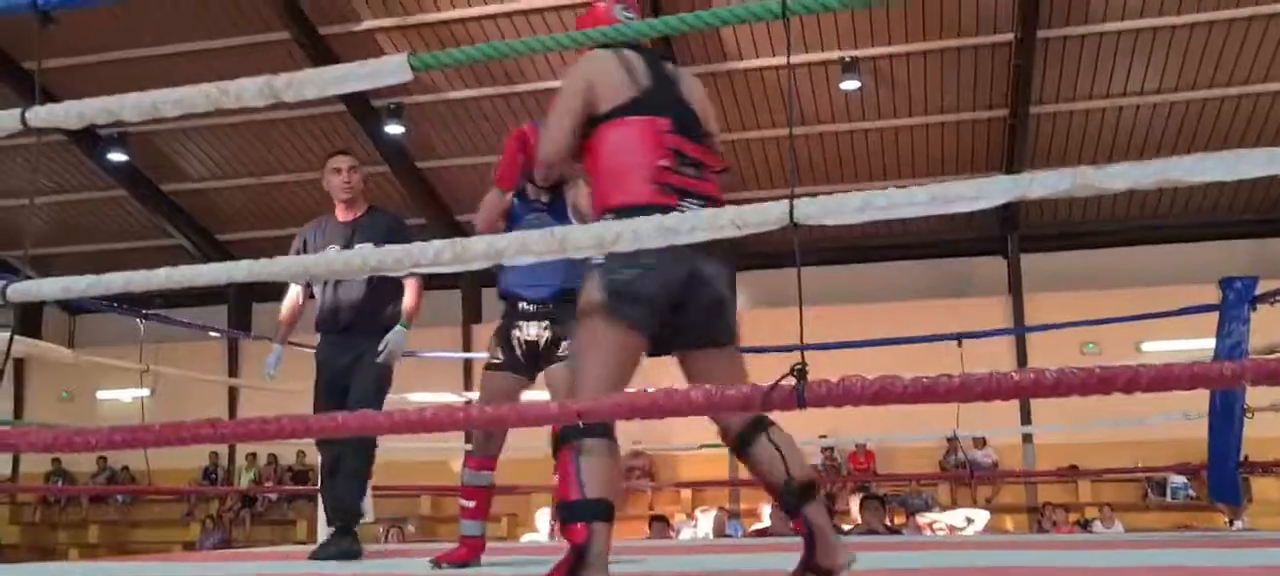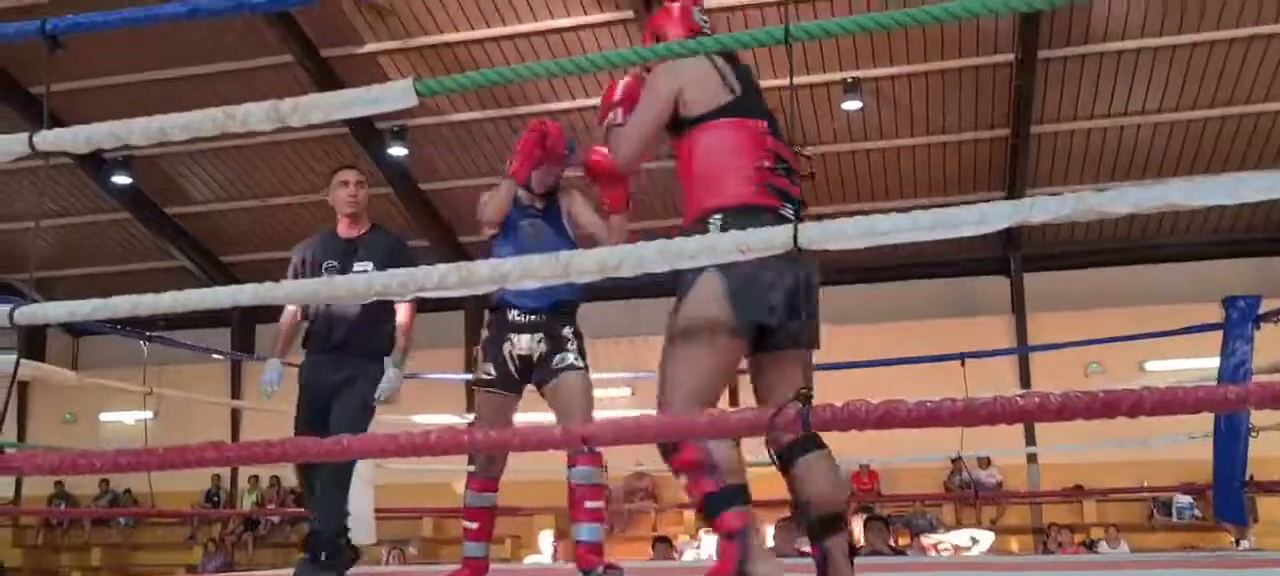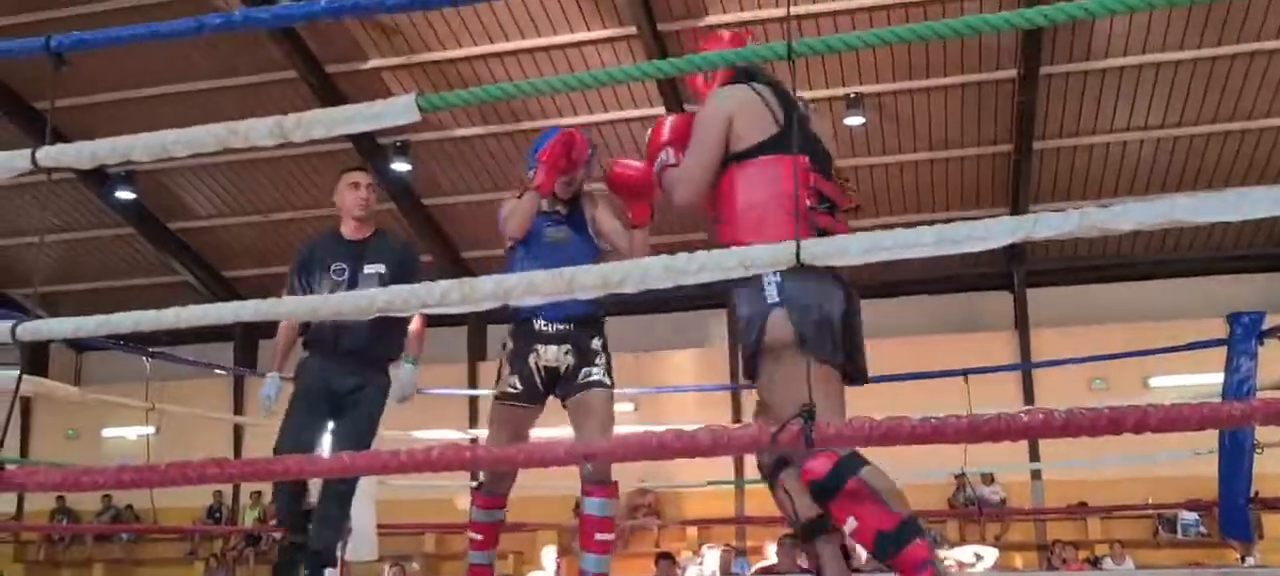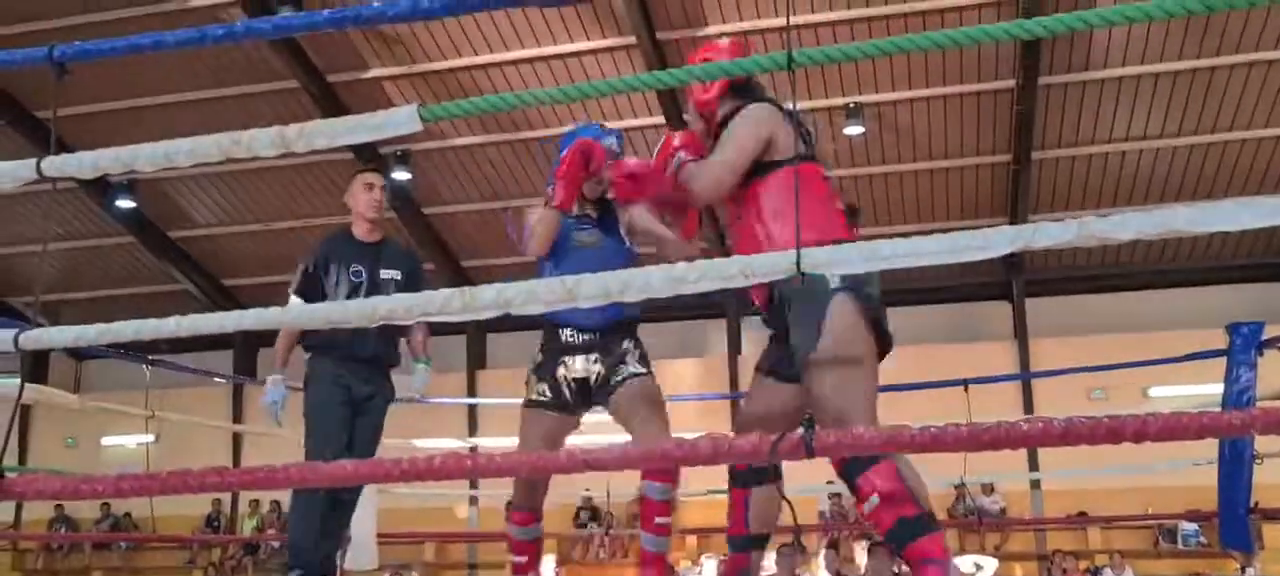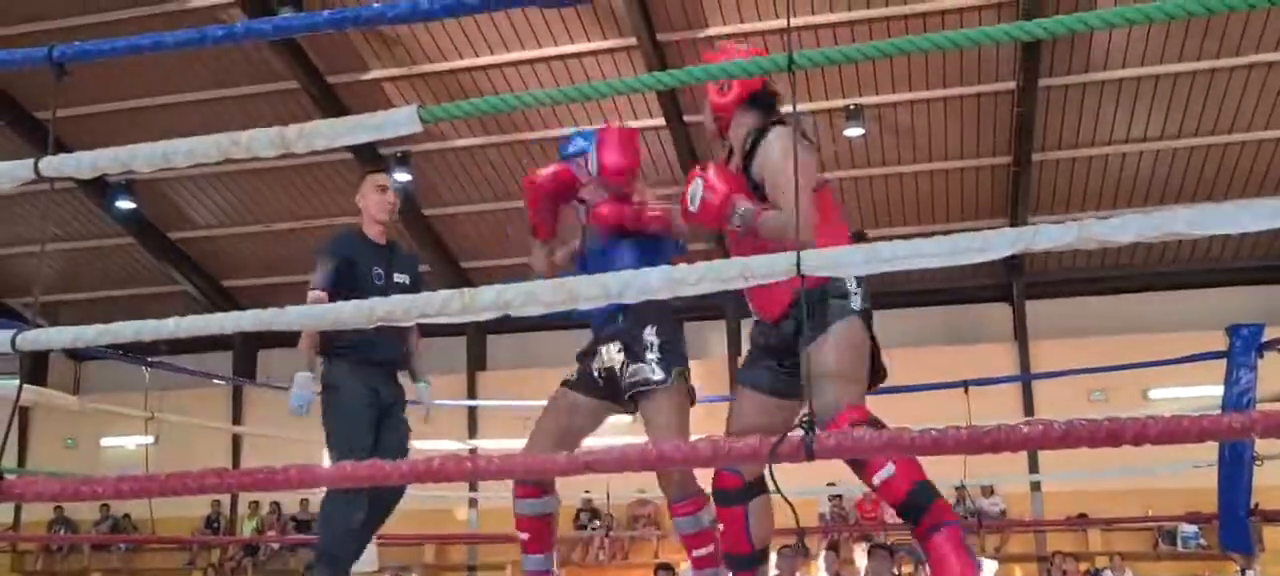
dt=0.2s
person 1, frame 1
left shoulder: (593, 64)
right shoulder: (684, 84)
left elbow: (550, 161)
right elbow: (703, 154)
left wrist: (573, 142)
right hip: (705, 247)
left knee: (585, 411)
right knee: (738, 413)
person 1, frame 2
left shoulder: (679, 69)
right shoulder: (739, 79)
left elbow: (623, 158)
left wrist: (617, 116)
right hip: (787, 255)
left knee: (682, 418)
right knee: (788, 428)
person 1, frame 3
left shoulder: (728, 97)
right shoulder: (784, 111)
left elbow: (686, 194)
left wrist: (664, 157)
left hip: (781, 281)
right hip: (819, 283)
left knee: (817, 451)
right knee: (780, 444)
person 1, frame 4
left shoulder: (758, 115)
right shoulder: (738, 133)
left elbow: (708, 186)
left wrist: (678, 161)
right wrist: (641, 177)
left hip: (825, 282)
right hip: (795, 299)
person 1, frame 5
left shoulder: (780, 140)
right shoulder: (737, 159)
left elbow: (800, 234)
left wrist: (732, 207)
left hip: (826, 304)
right hip: (776, 326)
left knee: (841, 422)
right knee: (735, 467)
person 2, frame 1
left shoulder: (573, 195)
right shoulder: (507, 198)
right elbow: (486, 222)
right wrist: (508, 174)
left hip: (562, 318)
right hip: (516, 320)
right knee: (486, 432)
right ankle: (470, 539)
person 2, frame 2
left shoulder: (568, 199)
right shoulder: (497, 198)
left elbow: (613, 242)
right elbow: (489, 218)
right wrist: (521, 165)
left hip: (558, 330)
right hip: (506, 330)
right knee: (487, 453)
person 2, frame 3
left shoulder: (593, 207)
right shoulder: (517, 206)
left elbow: (636, 255)
right elbow: (512, 231)
left wrist: (639, 203)
right wrist: (544, 182)
left hip: (584, 342)
right hip: (529, 341)
left knee: (597, 464)
right knee: (497, 469)
person 2, frame 4
left shoulder: (624, 212)
right shoulder: (544, 214)
left elbow: (683, 252)
right elbow: (535, 249)
right wrist: (564, 189)
left hip: (616, 346)
right hip: (560, 352)
left knee: (659, 451)
right knee: (527, 484)
person 2, frame 5
left shoulder: (633, 196)
right shoulder: (580, 220)
left elbow: (664, 213)
right elbow: (548, 268)
right wrist: (543, 212)
left hip: (652, 333)
right hip: (604, 347)
left knee: (672, 469)
person 3, frame 1
left shoulder: (389, 226)
right shoulder: (311, 234)
left elbow: (412, 283)
right elbow: (296, 293)
left wrist: (402, 328)
right wrist: (279, 344)
left hip: (373, 344)
right hip: (330, 346)
right knee: (332, 441)
left ankle: (345, 526)
right ankle: (342, 531)
person 3, frame 2
left shoulder: (390, 248)
right shoulder: (310, 250)
left elbow: (404, 313)
right elbow: (294, 310)
left wrist: (394, 367)
right wrist: (276, 360)
left hip: (363, 368)
right hip: (318, 364)
left knee: (338, 455)
right knee: (306, 459)
right ankle: (337, 541)
person 3, frame 3
left shoulder: (398, 253)
right shoulder: (314, 252)
left elbow: (415, 314)
right elbow: (292, 316)
left wrist: (410, 366)
right wrist: (274, 372)
left hip: (370, 374)
right hip: (320, 367)
right knee: (291, 452)
right ankle: (293, 539)
person 3, frame 4
left shoulder: (405, 259)
right shoulder: (327, 251)
left elbow: (415, 320)
left wrist: (421, 365)
right wrist: (277, 375)
left hip: (376, 379)
right hip: (330, 370)
right knee: (325, 464)
person 3, frame 5
left shoulder: (406, 262)
right shoulder: (343, 247)
right elbow: (315, 309)
left wrist: (419, 379)
right wrist: (304, 373)
left hip: (389, 381)
right hip: (348, 375)
left knee: (390, 480)
